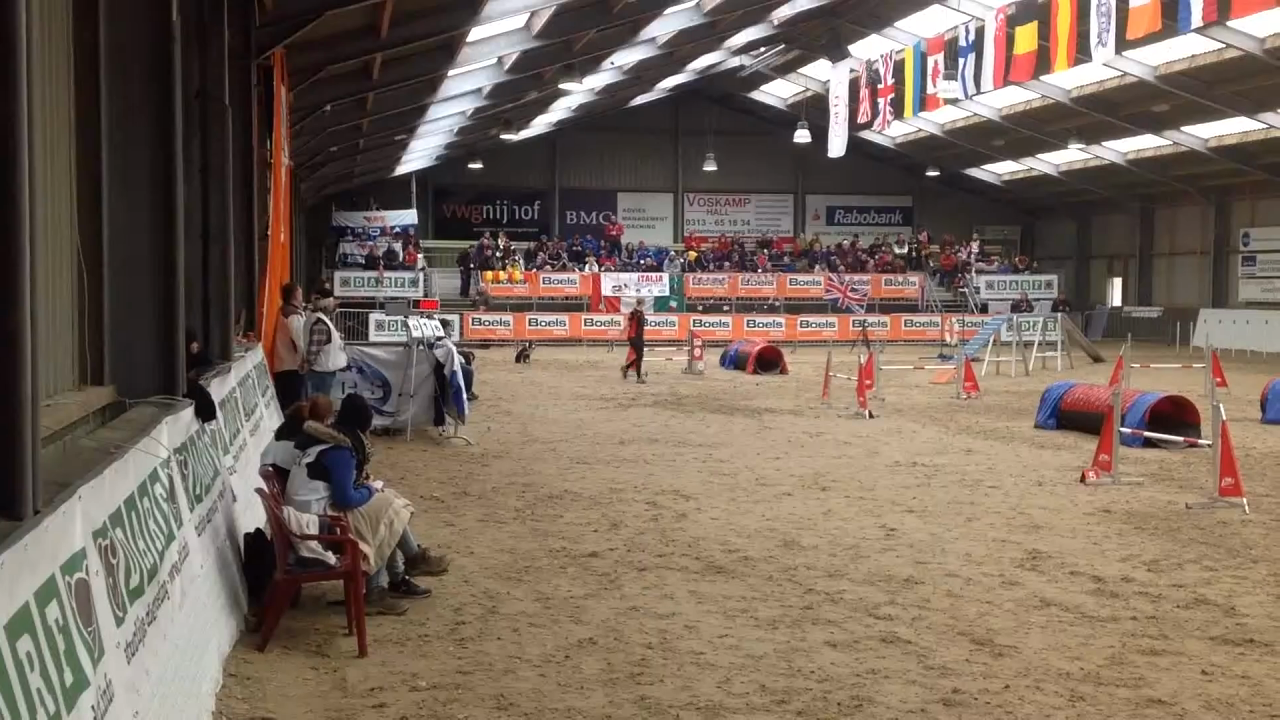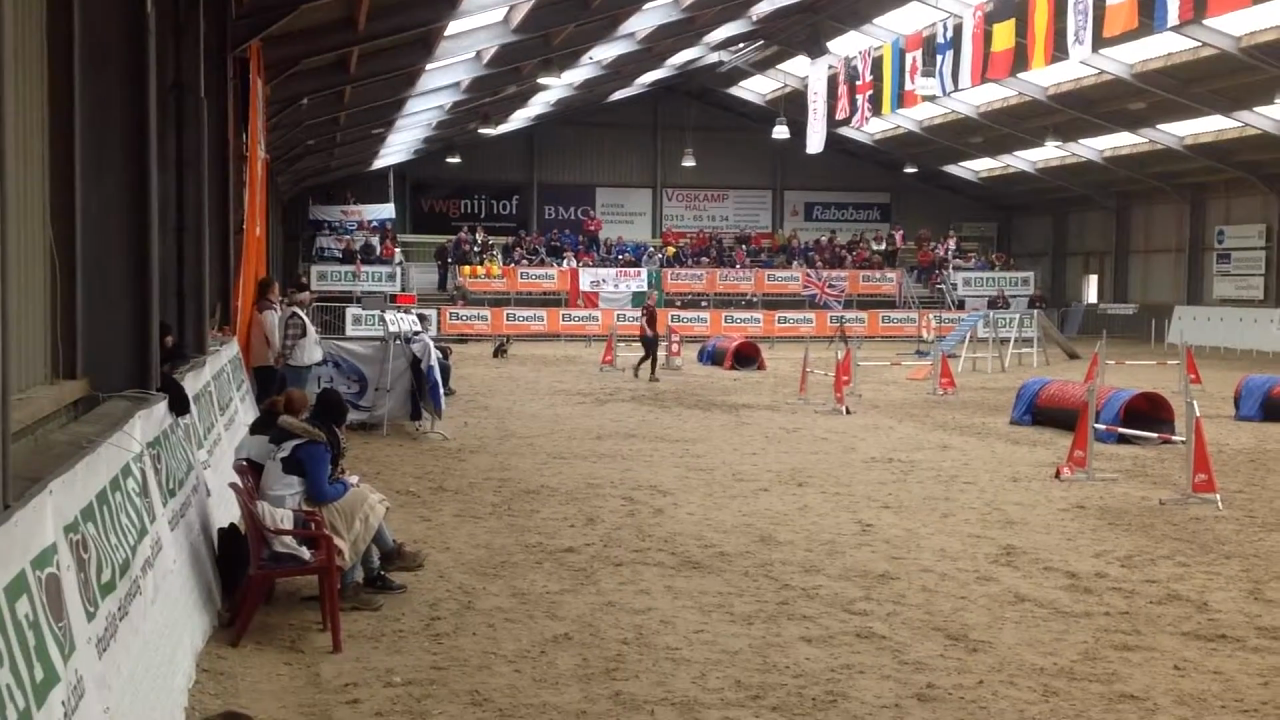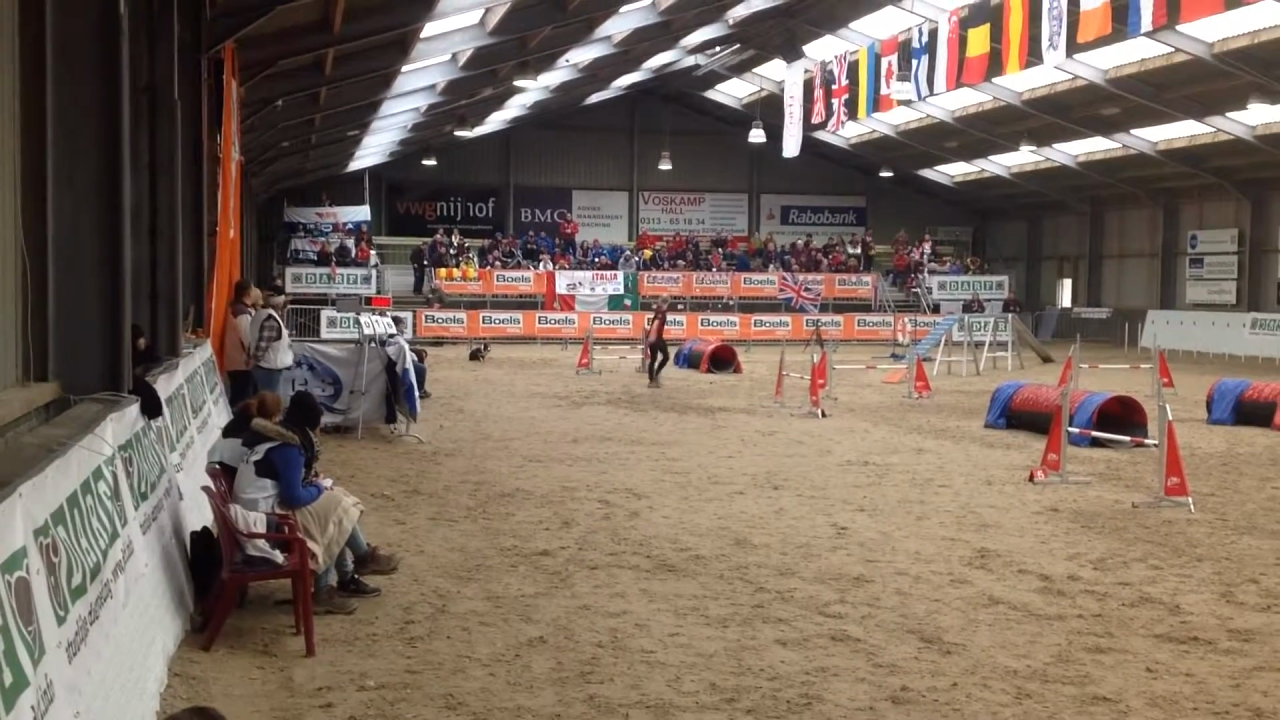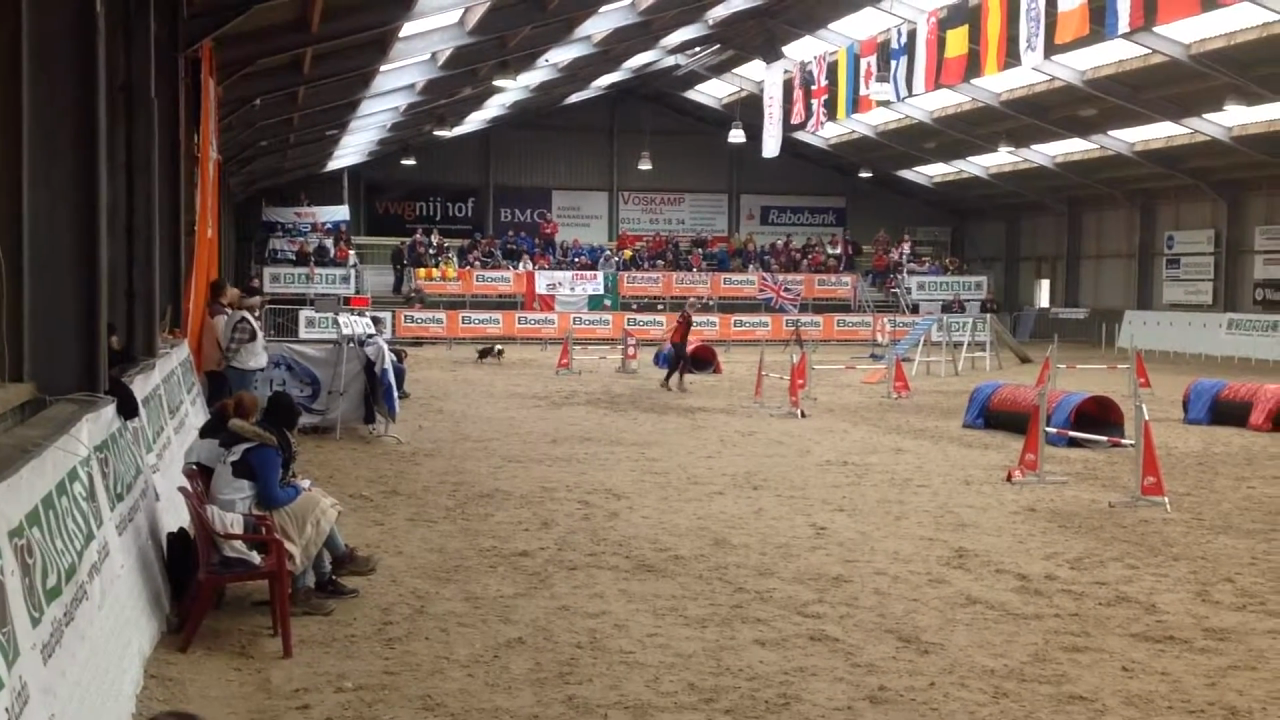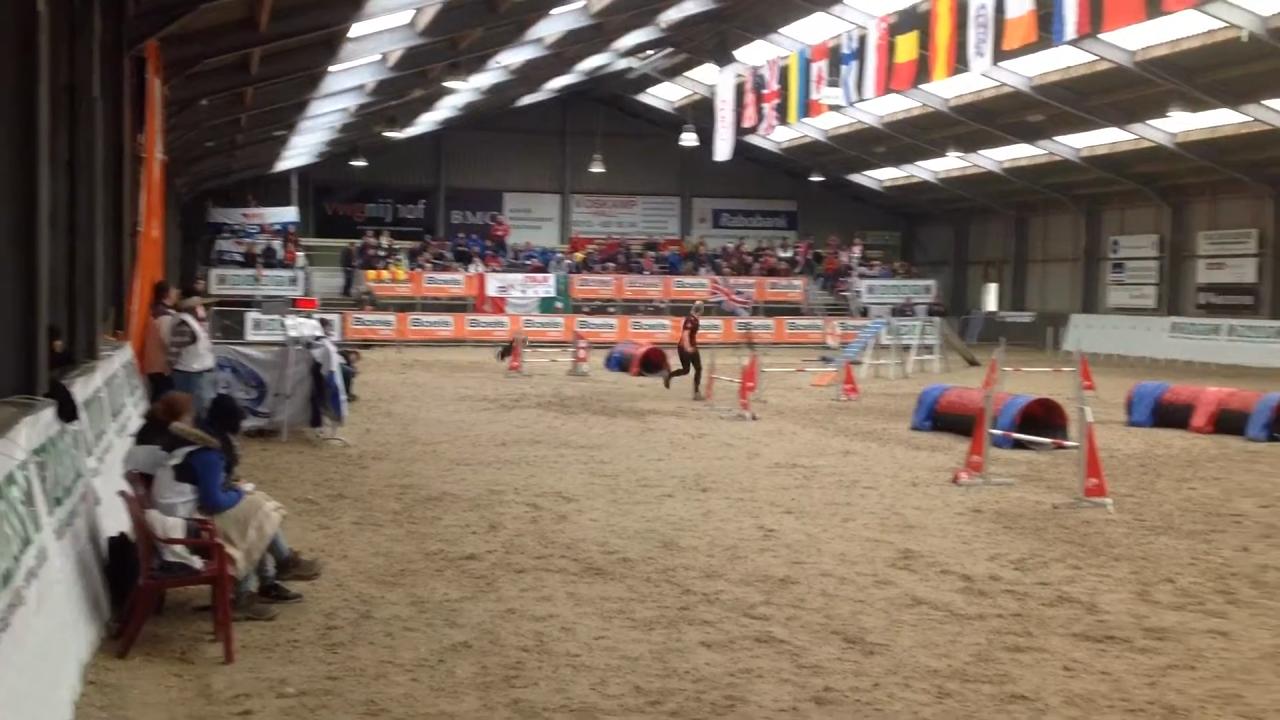
dt=0.5s
person 1, frame 1
left shoulder: (329, 438)
right shoulder: (340, 451)
right elbow: (345, 500)
left wrist: (365, 487)
right wrist: (370, 490)
left hip: (316, 506)
right hip: (318, 517)
left knee: (384, 506)
right knee: (389, 512)
left ankle: (396, 581)
right ankle: (414, 559)
person 1, frame 2
left shoulder: (304, 431)
right shoulder: (315, 445)
right elbow: (321, 494)
left wrist: (340, 481)
right wrist: (346, 484)
left hip: (289, 501)
right hip: (294, 510)
left knee: (360, 503)
right knee: (365, 506)
left ankle: (372, 577)
right ankle: (389, 555)
person 1, frame 3
left shoulder: (279, 435)
right shoulder: (289, 448)
right elbow: (294, 498)
left wrist: (313, 484)
right wrist: (319, 488)
left hip: (262, 505)
right hip: (267, 515)
left knee: (335, 513)
right knee: (339, 510)
left ankle: (345, 580)
right ankle: (364, 558)
person 1, frame 4
left shoulder: (256, 435)
right shoulder: (266, 449)
right elbow: (271, 498)
left wrist: (289, 484)
right wrist: (297, 489)
left hip: (242, 505)
right hip: (245, 515)
left knee: (311, 504)
right knee: (317, 510)
left ankle: (323, 581)
right ankle: (341, 559)
person 1, frame 5
left shoulder: (197, 438)
right shoulder: (209, 452)
right elbow: (213, 503)
left wrist: (234, 489)
right wrist: (240, 493)
left hip: (184, 510)
right hip: (190, 518)
left knee: (255, 508)
right knee: (261, 514)
left ankle: (261, 587)
right ankle: (285, 563)
